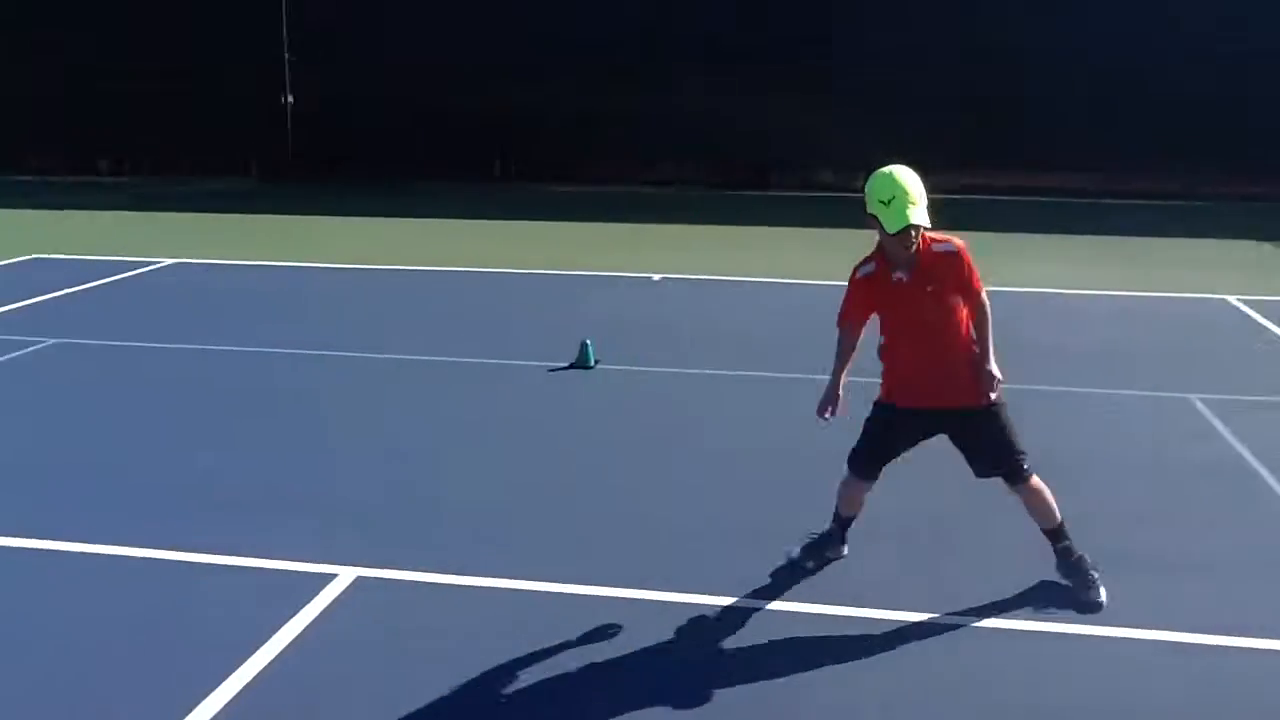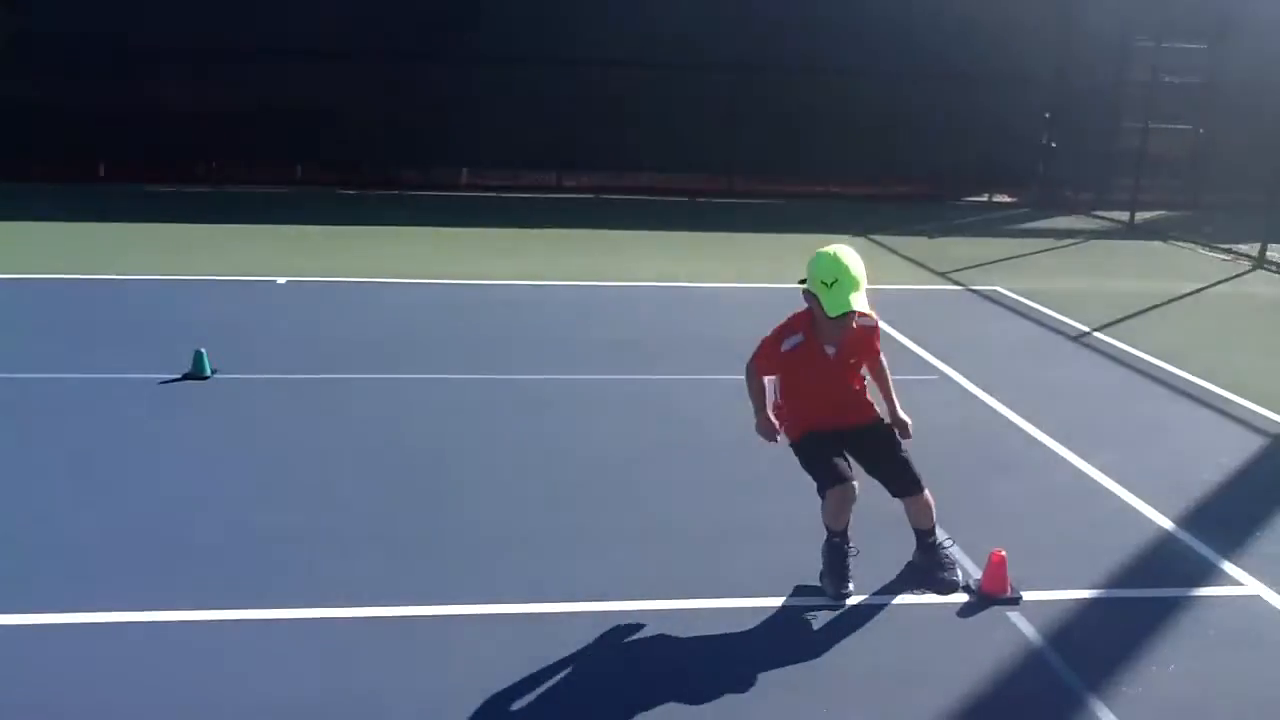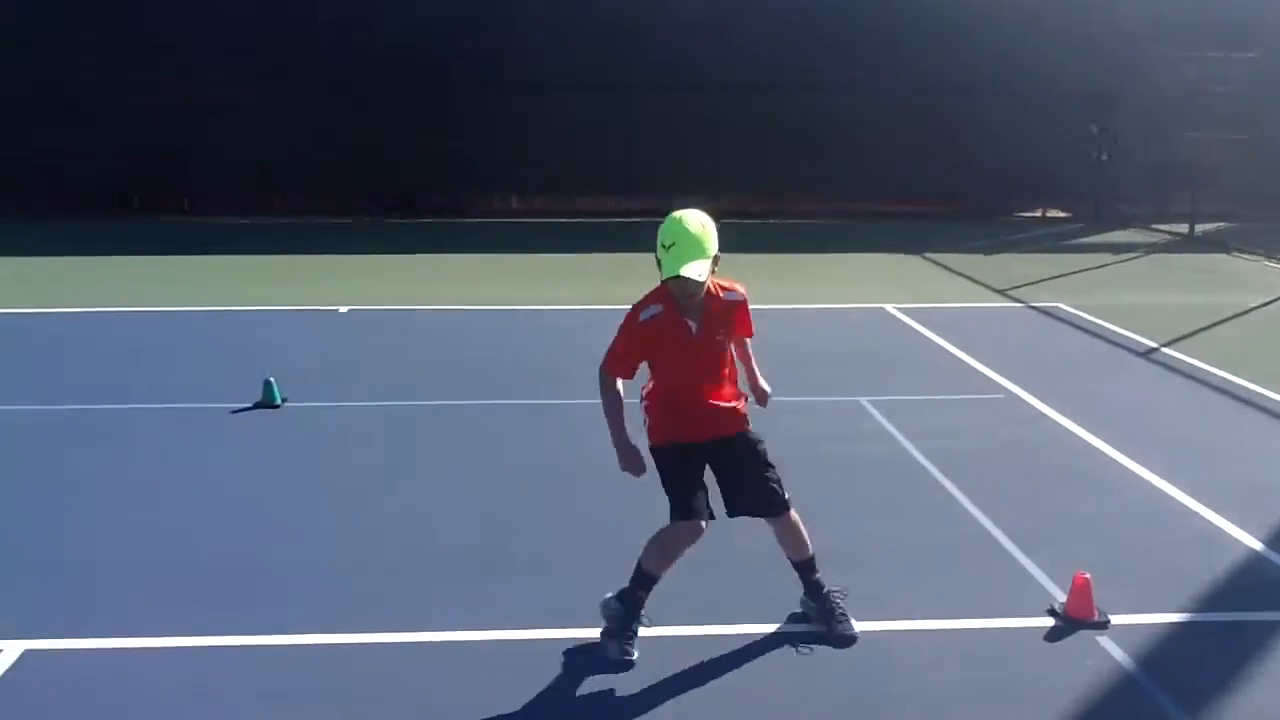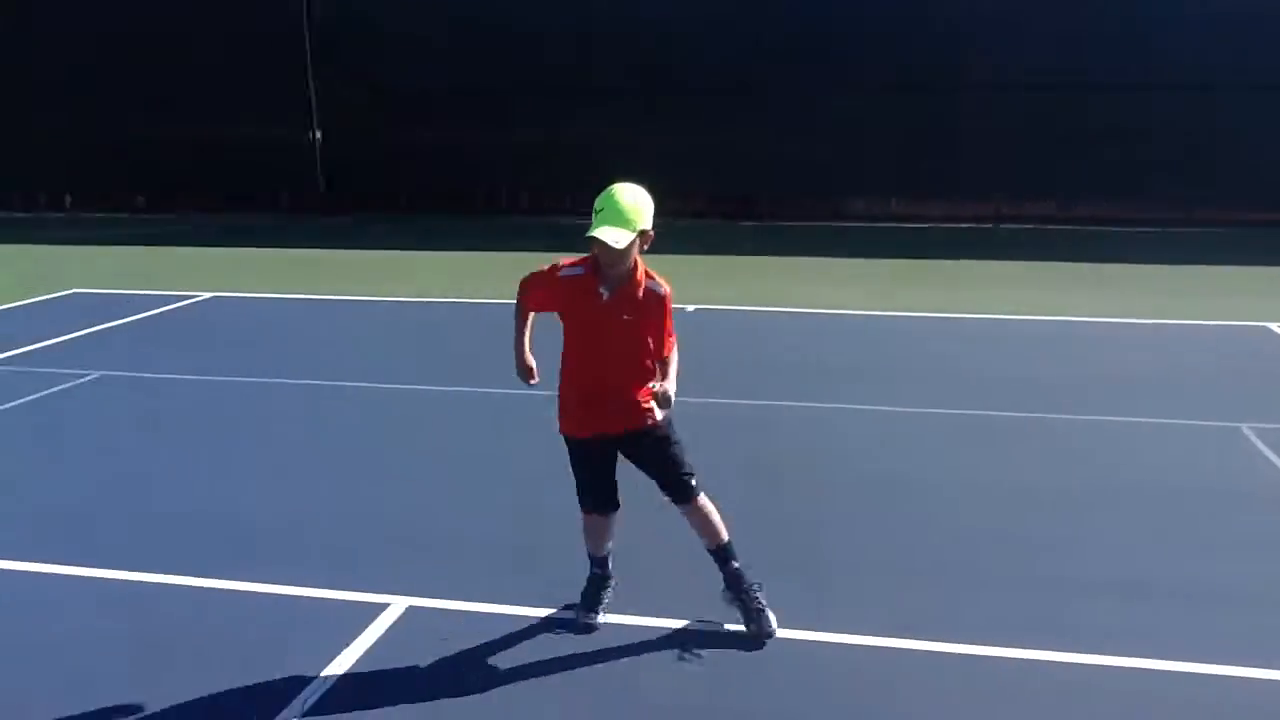
dt=0.5s
person 1, frame 1
left shoulder: (950, 253)
right shoulder: (866, 278)
left elbow: (977, 299)
right elbow: (850, 325)
left wrist: (987, 358)
right wrist: (835, 382)
left hip: (969, 386)
right hip: (906, 393)
left knee: (1020, 476)
right knee: (861, 469)
left ankle: (1066, 553)
right ankle: (836, 537)
person 1, frame 2
left shoulder: (865, 324)
right shoulder: (787, 342)
right elbow: (755, 367)
left wrist: (894, 409)
right wrist: (761, 415)
left hip: (858, 415)
right hip: (808, 426)
left knee: (912, 489)
right knee: (841, 488)
left ankle: (929, 551)
right ankle: (836, 553)
person 1, frame 3
left shoulder: (732, 299)
right shoulder: (646, 317)
right elbow: (610, 375)
left wrist: (754, 378)
right wrist: (622, 444)
left hip: (727, 419)
right hip: (672, 428)
left knee: (779, 510)
right knee: (688, 524)
left ankle: (816, 592)
right ankle: (627, 606)
person 1, frame 4
left shoulder: (655, 293)
right shoulder: (567, 278)
left elbow: (666, 346)
right elbow: (526, 293)
left wrist: (668, 381)
right wrist: (522, 349)
left hip: (641, 410)
right hip: (584, 415)
left knee: (689, 497)
right knee: (597, 512)
left ankle: (736, 581)
right ankle: (599, 579)
